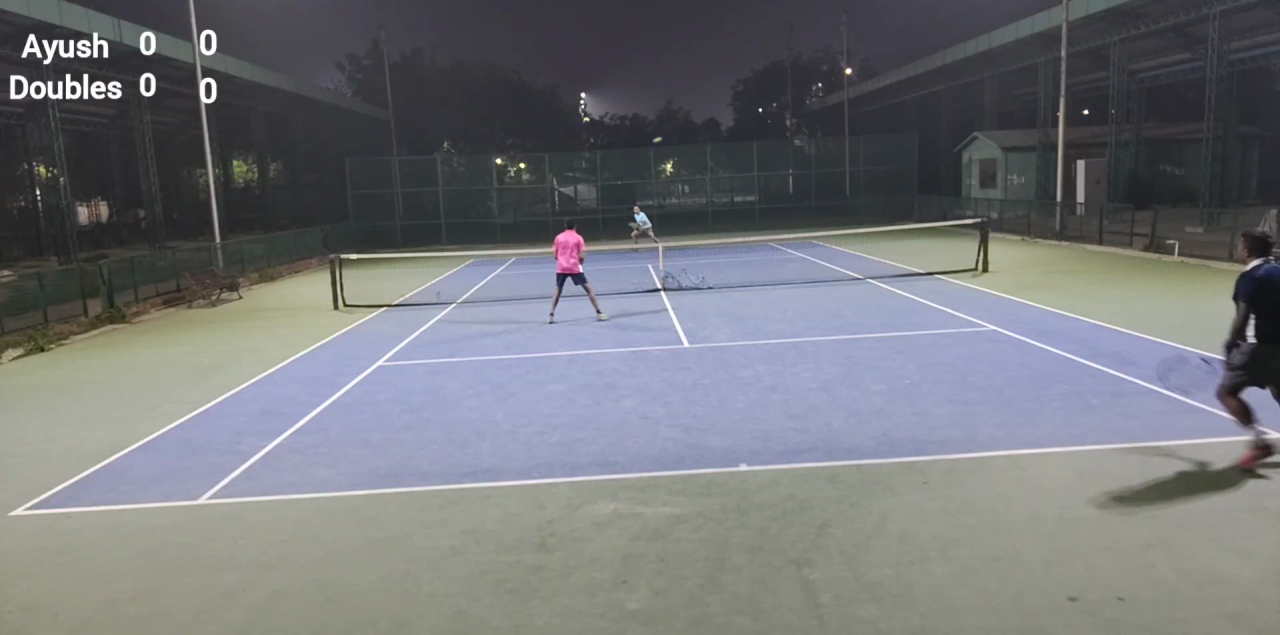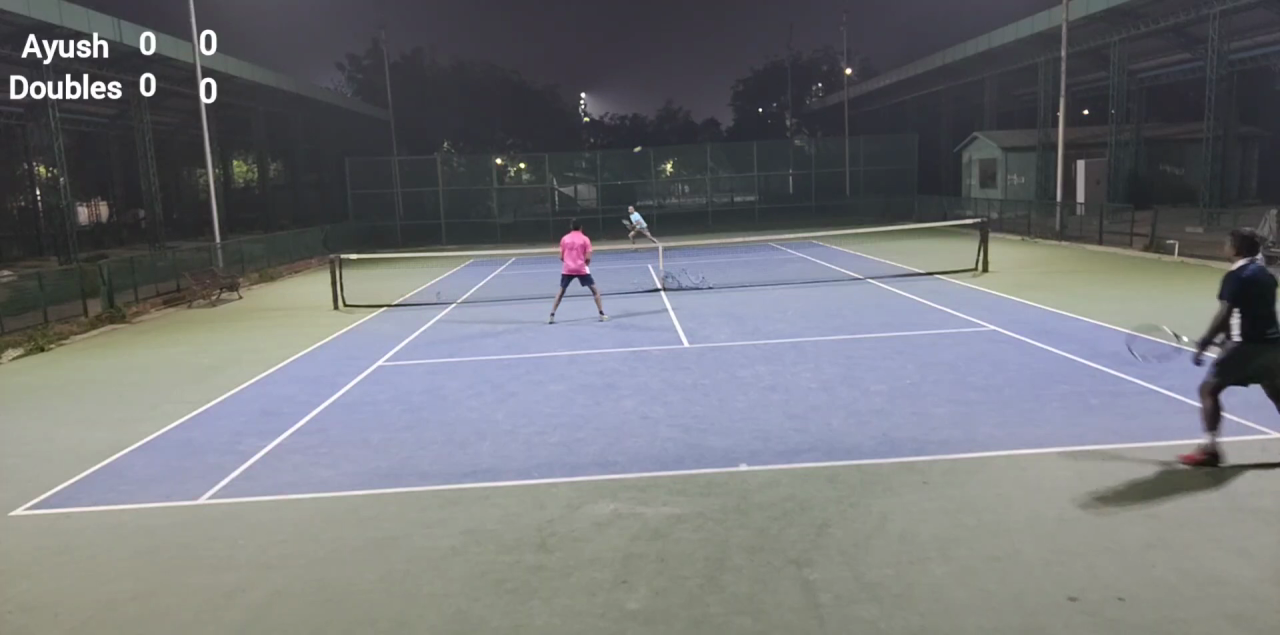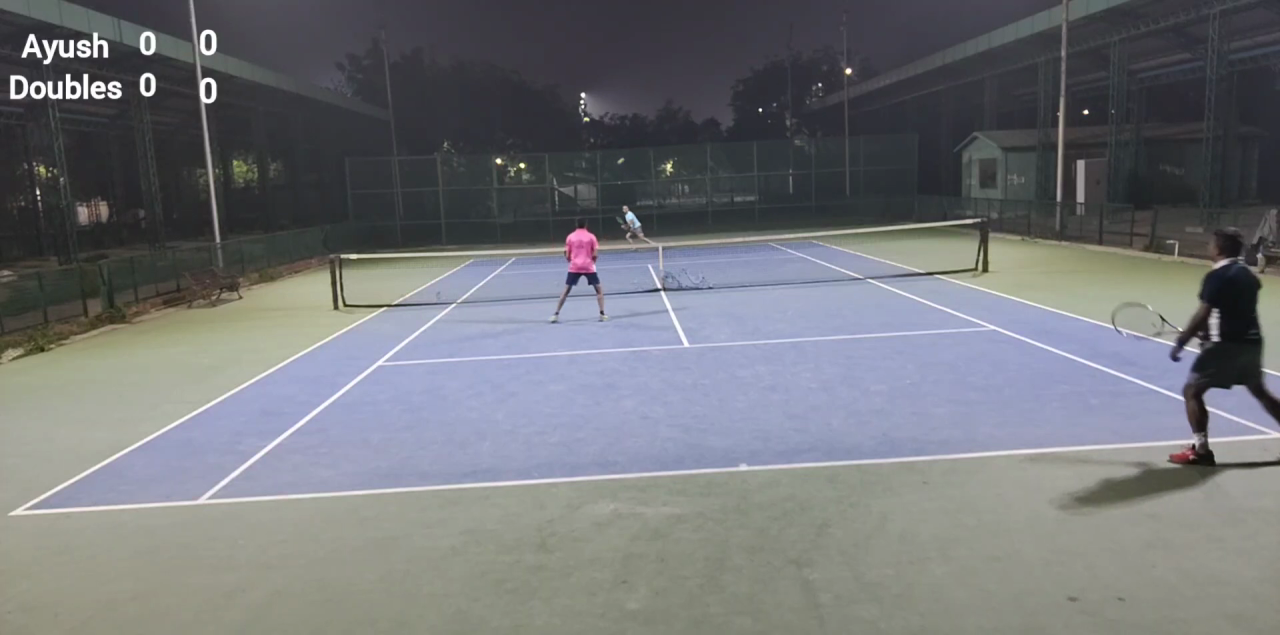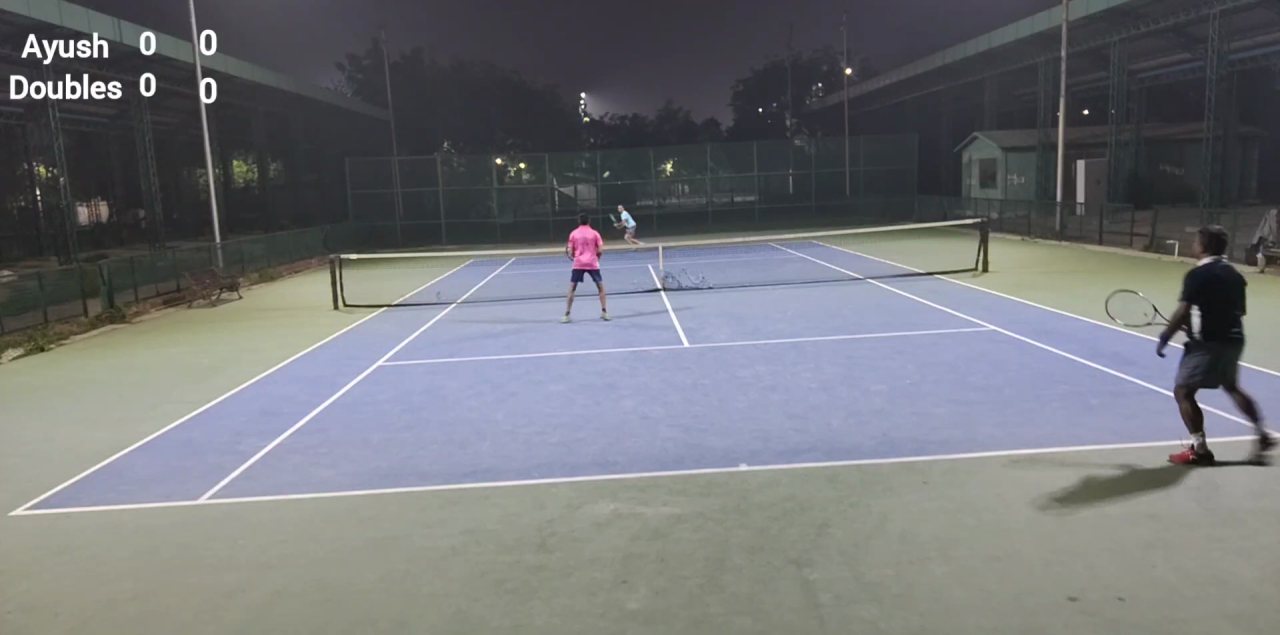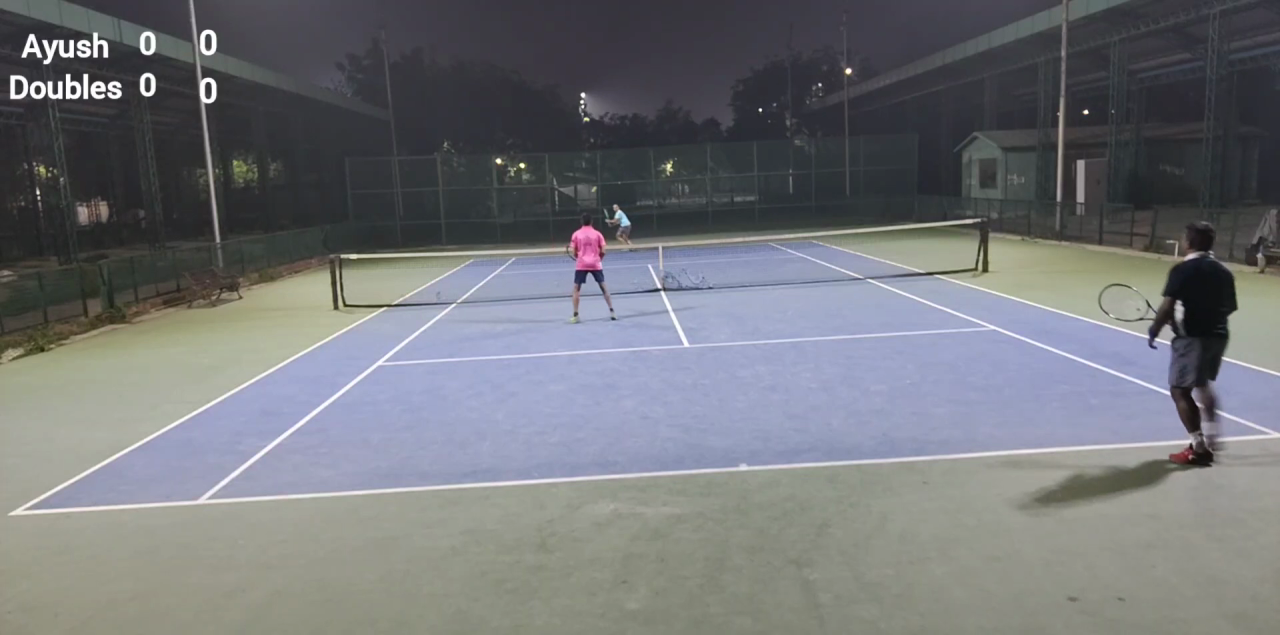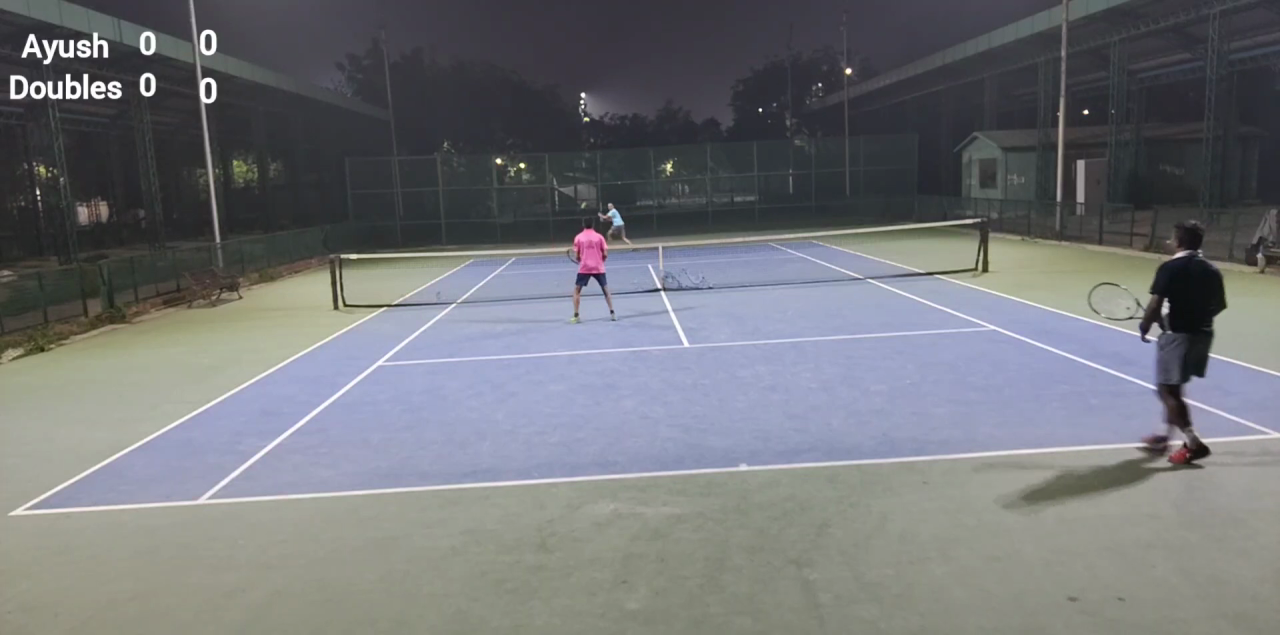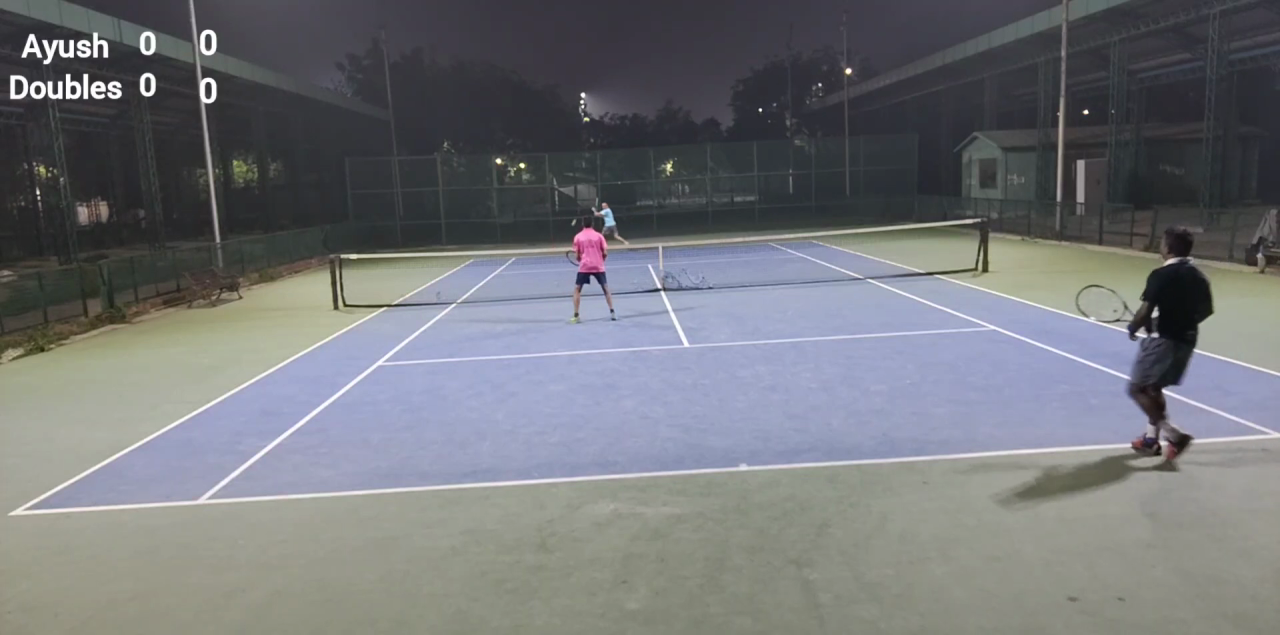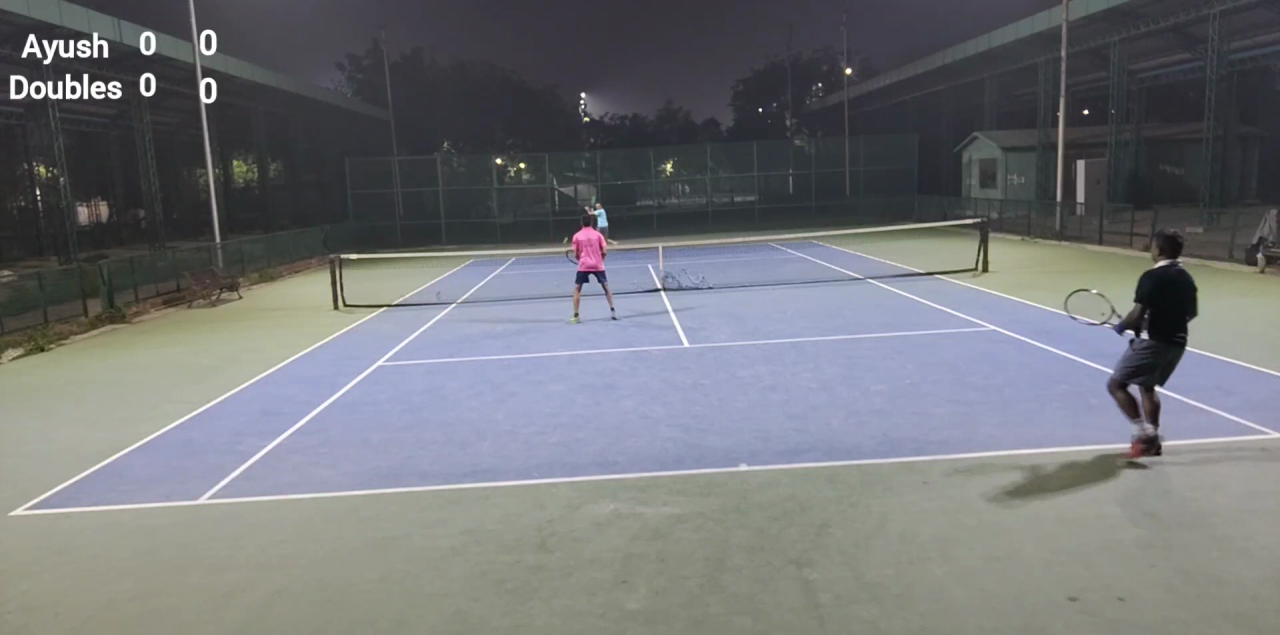
dt=0.1s
person 1, frame 1
left shoulder: (1251, 277)
left elbow: (1243, 315)
left wrist: (1230, 345)
left hip: (1259, 344)
left knee: (1226, 392)
left ankle: (1259, 443)
person 1, frame 2
left shoulder: (1236, 277)
left elbow: (1223, 314)
left wrist: (1202, 345)
left hip: (1245, 345)
left knee: (1208, 390)
left ankle: (1209, 449)
person 1, frame 3
left shoulder: (1217, 277)
right shoulder: (1249, 276)
left elbow: (1202, 315)
left wrist: (1180, 342)
left hip: (1226, 345)
right hip: (1252, 342)
left knee: (1192, 392)
right knee: (1260, 391)
left ankle: (1201, 449)
person 1, frame 4
left shoulder: (1197, 275)
right shoulder: (1234, 275)
left elbow: (1181, 313)
right elbow: (1240, 310)
left wrist: (1164, 338)
left hip: (1205, 343)
right hip: (1233, 339)
left knee: (1183, 392)
right knee: (1233, 388)
left ankle: (1200, 449)
right ankle: (1262, 435)
person 1, frame 5
left shoulder: (1182, 270)
right shoulder: (1223, 271)
left elbow: (1166, 309)
right elbow: (1231, 306)
left wrist: (1153, 332)
left hip: (1193, 338)
right hip: (1218, 335)
left knee: (1180, 391)
right knee: (1202, 384)
left ankle: (1199, 448)
right ankle: (1211, 435)
person 1, frame 6
left shoulder: (1170, 269)
right shoulder: (1211, 270)
left elbow: (1154, 306)
right elbow: (1220, 305)
left wrist: (1144, 327)
left hip: (1178, 335)
right hip: (1203, 335)
left knee: (1168, 391)
right knee: (1173, 385)
left ankle: (1193, 444)
right ankle: (1164, 437)
person 1, frame 7
left shoulder: (1161, 275)
right shoulder: (1199, 277)
left elbow: (1145, 313)
right elbow: (1207, 310)
left wrist: (1132, 327)
left hip: (1163, 339)
right hip: (1186, 340)
left knee: (1137, 389)
right knee: (1152, 388)
left ankle: (1174, 435)
right ankle: (1151, 439)
person 1, frame 8
left shoulder: (1152, 277)
right shoulder: (1186, 278)
left elbow: (1137, 314)
right elbow: (1191, 313)
left wrist: (1122, 325)
left hip: (1151, 342)
right hip: (1176, 343)
left knee: (1116, 385)
right knee: (1147, 387)
left ankle: (1144, 434)
right ankle: (1149, 436)
